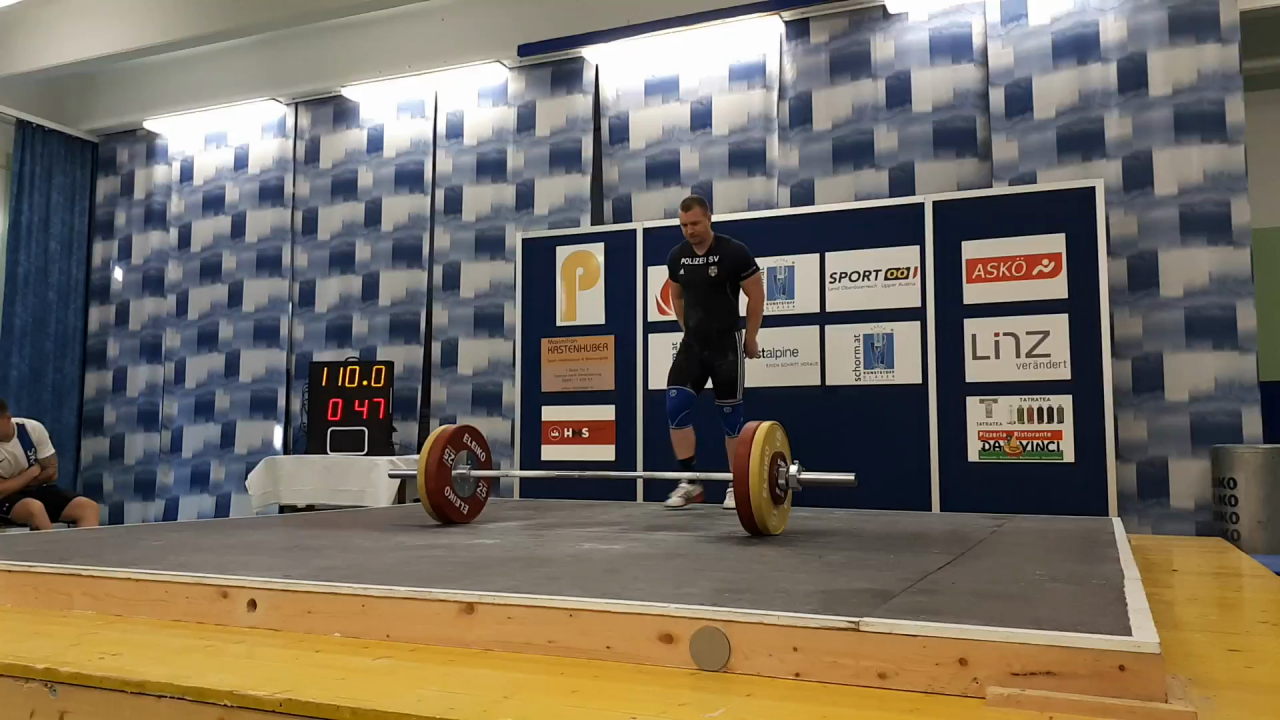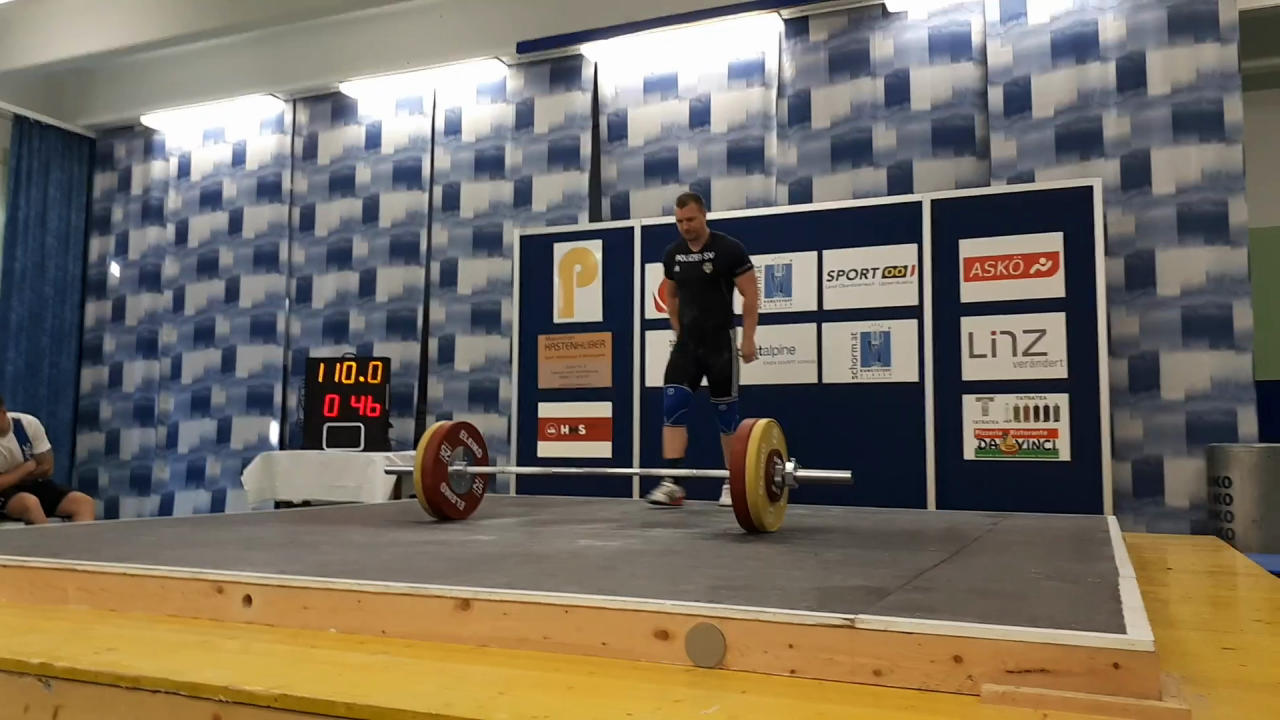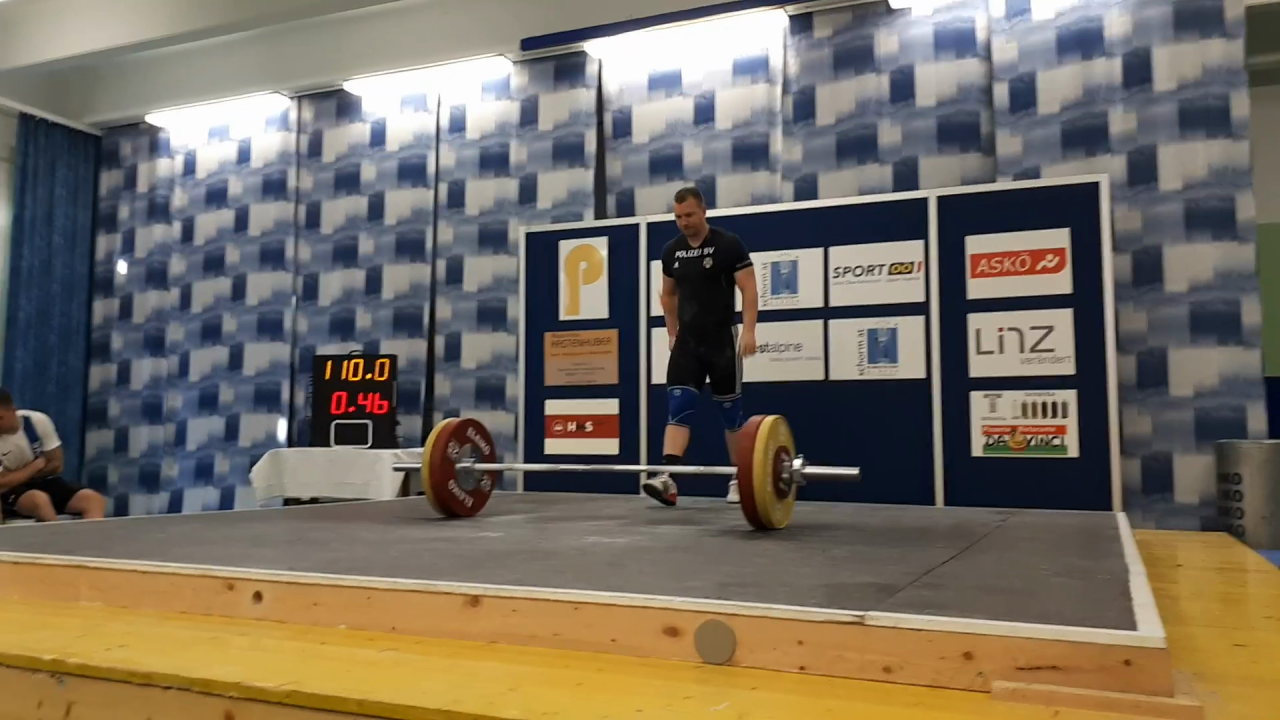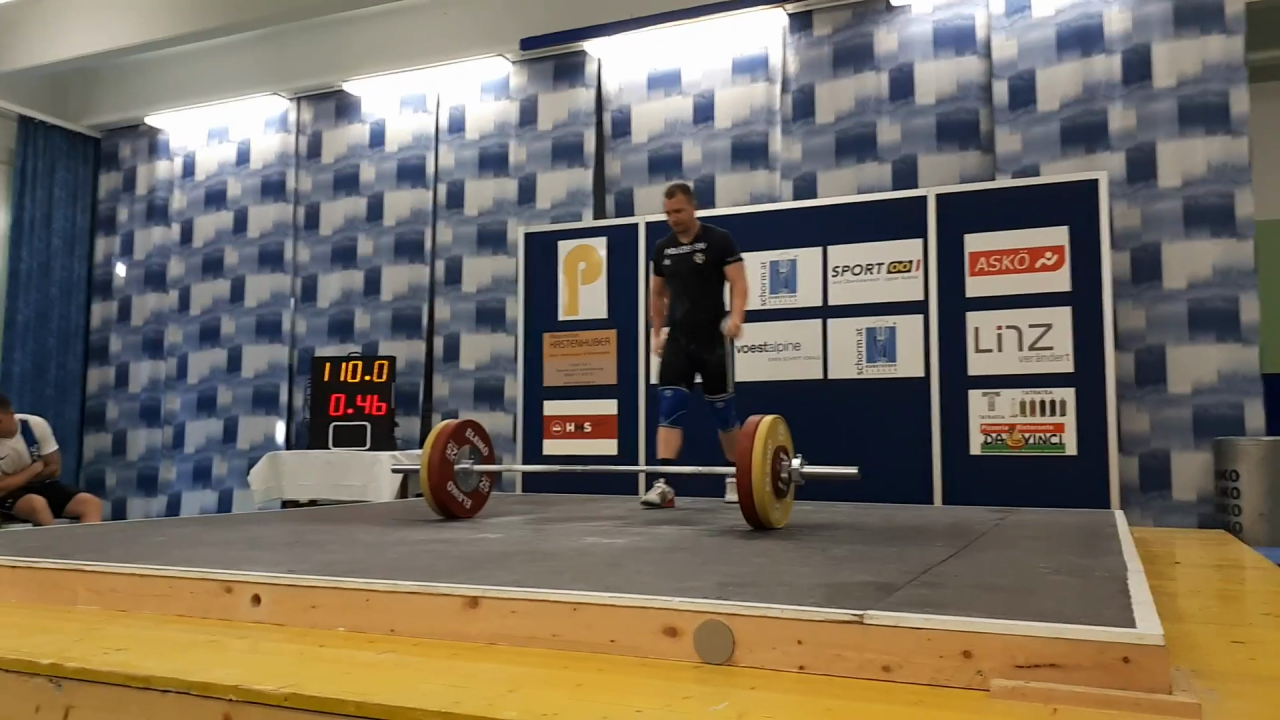
dt=0.1s
person 1, frame 1
left shoulder: (735, 253)
right shoulder: (677, 256)
left elbow: (756, 297)
left wrist: (750, 336)
left hip: (725, 344)
right hip: (693, 344)
left knee: (730, 414)
right knee: (676, 406)
left ankle: (736, 486)
right ankle: (690, 482)
person 1, frame 2
left shoulder: (729, 249)
right shoulder: (672, 254)
left elbow: (750, 294)
left wrist: (748, 338)
left hip: (720, 342)
right hip: (687, 342)
left knee: (726, 412)
right knee: (673, 405)
left ankle: (732, 482)
right ankle: (672, 482)
person 1, frame 3
left shoulder: (729, 245)
right shoulder: (671, 250)
left elbow: (749, 289)
left wrist: (749, 331)
right wrist: (673, 330)
left hip: (722, 340)
right hip: (688, 340)
left knee: (729, 409)
right knee: (678, 405)
left ankle: (739, 479)
right ankle: (667, 479)
person 1, frame 4
left shoulder: (719, 240)
right shoulder: (662, 248)
left elbow: (739, 284)
right elbow: (657, 294)
left wrist: (736, 317)
right wrist: (657, 333)
left hip: (712, 337)
right hip: (677, 339)
left knee: (722, 409)
right knee: (670, 406)
left ankle: (735, 475)
right ankle: (664, 485)
